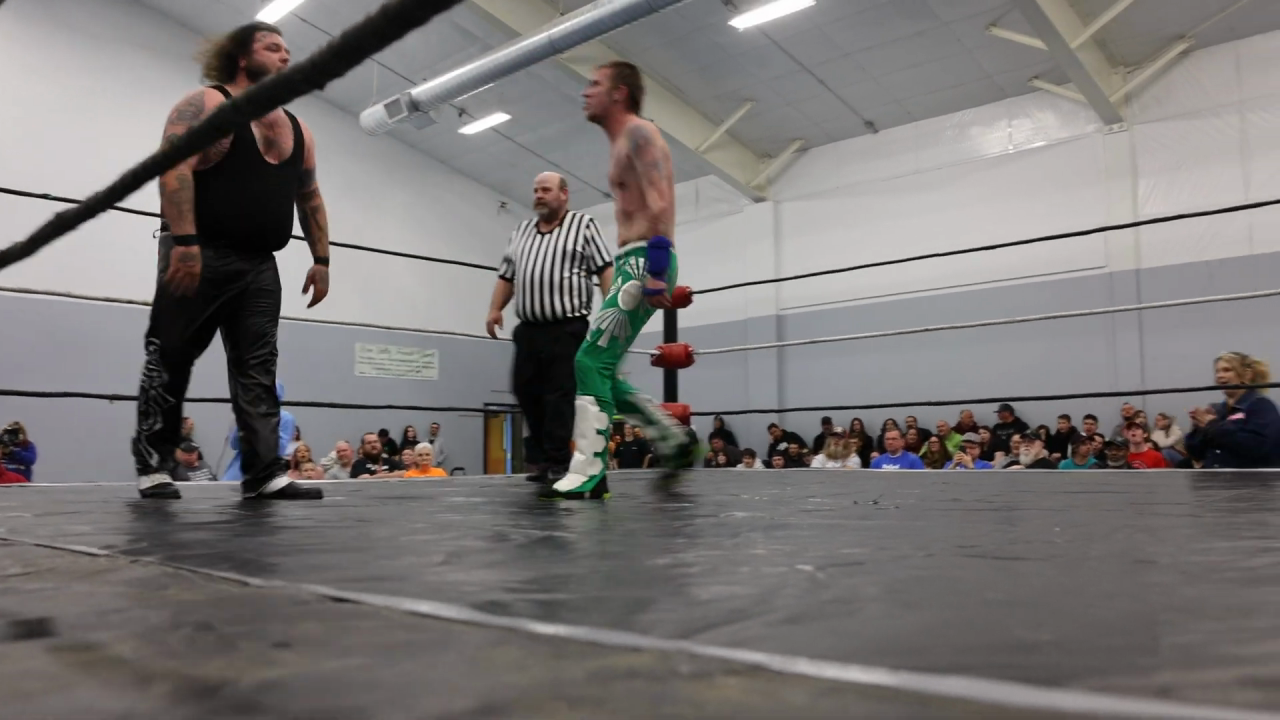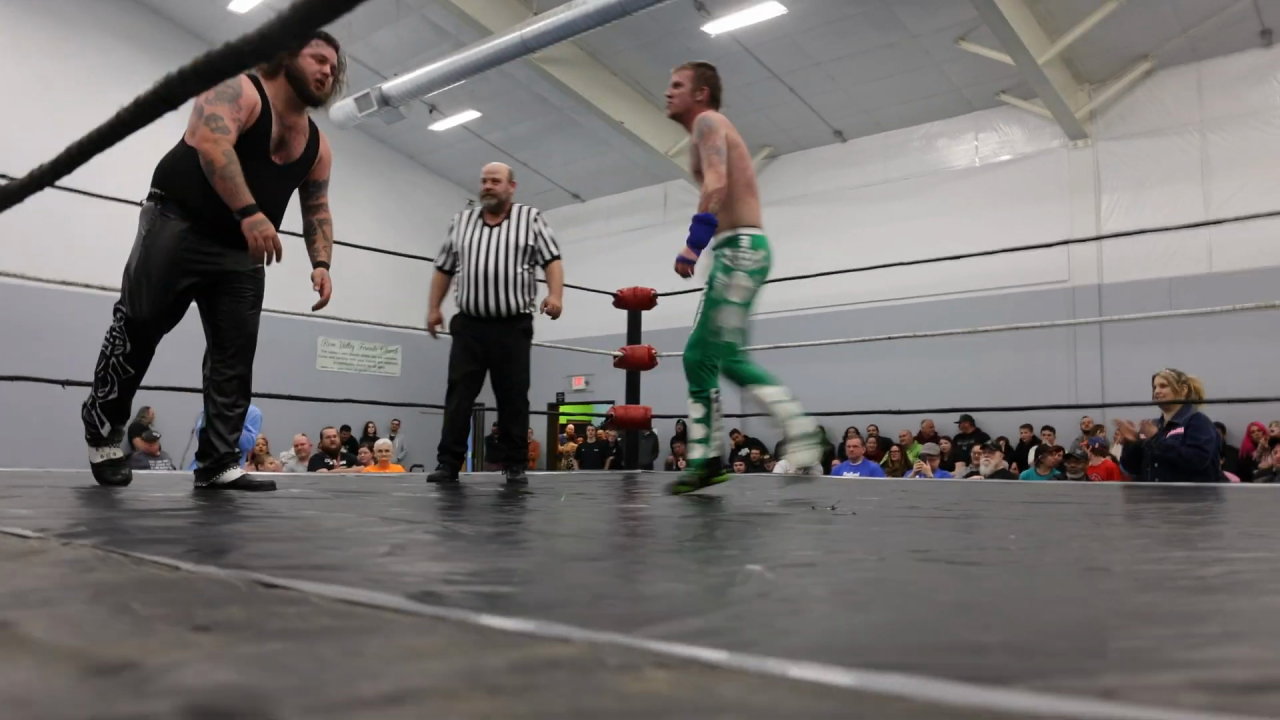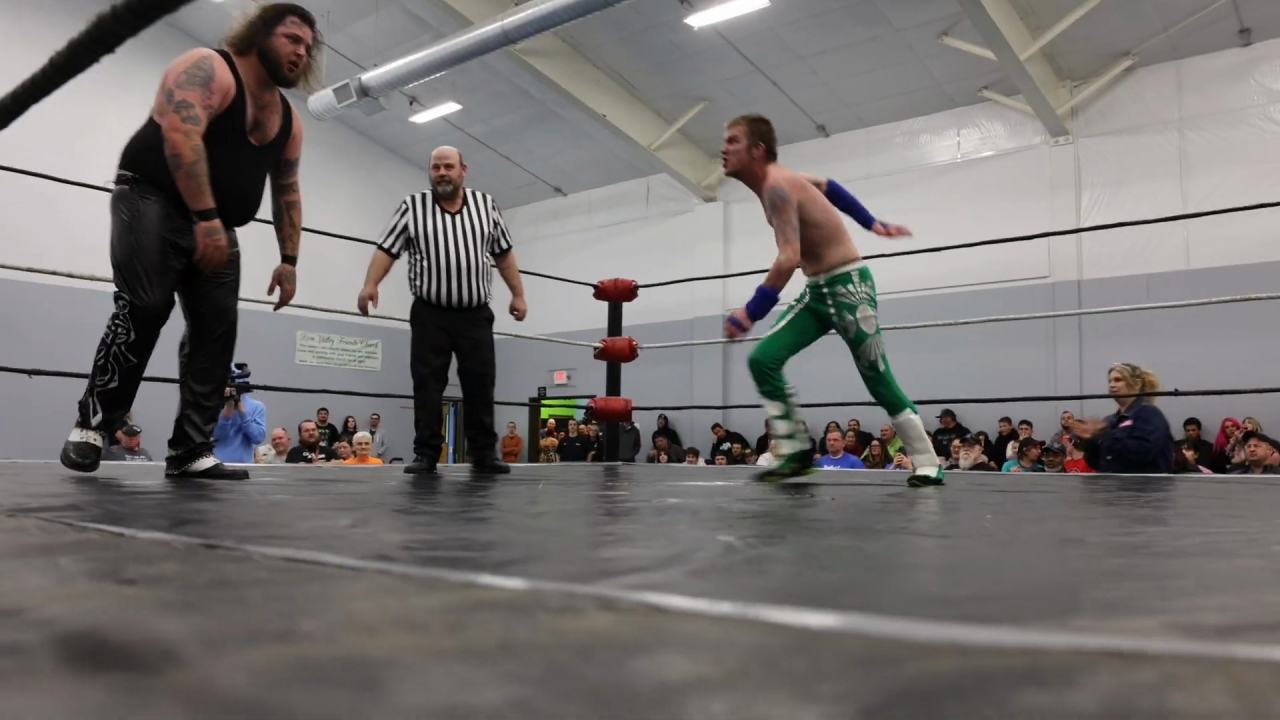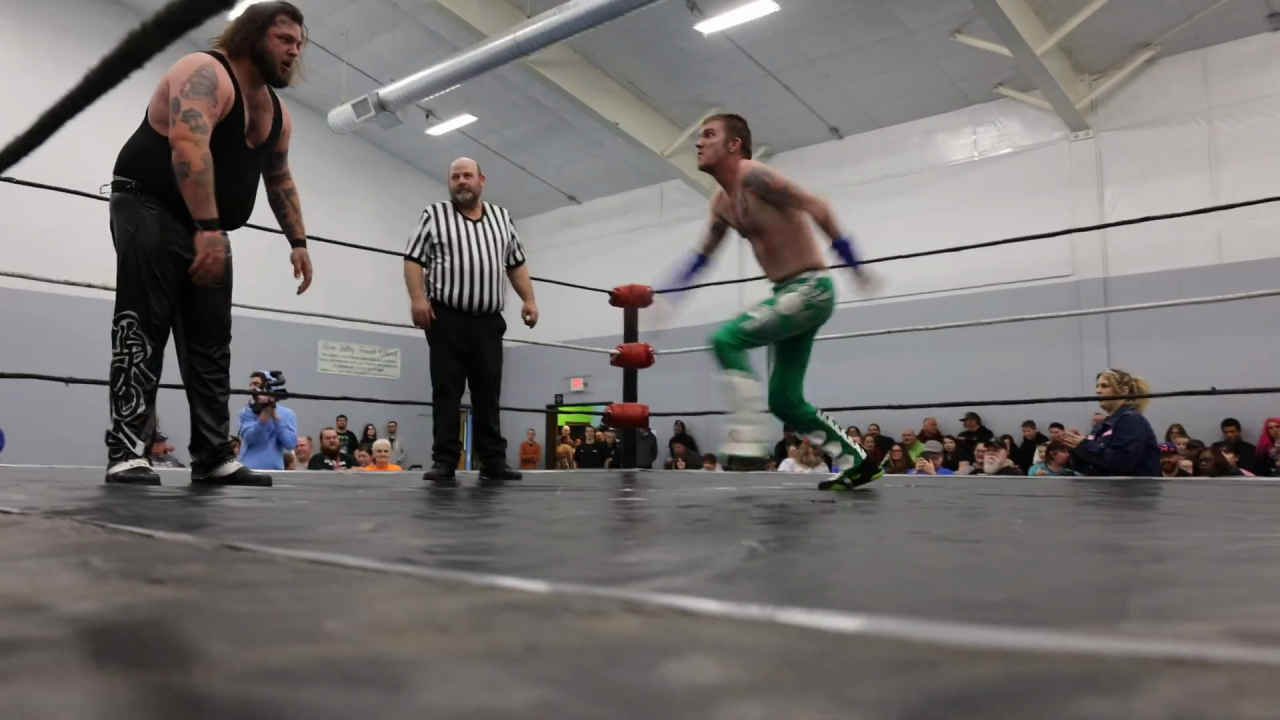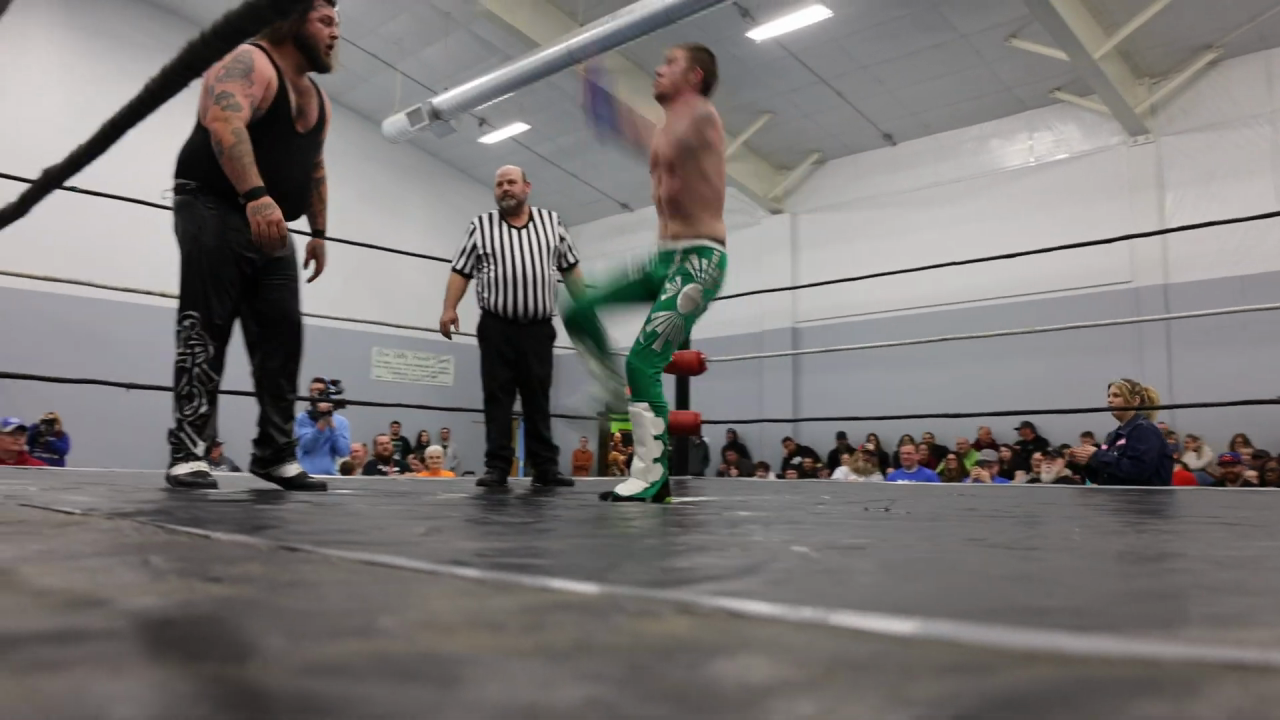
dt=0.4s
person 1, frame 1
left shoulder: (296, 130)
right shoulder: (210, 107)
left elbow: (309, 197)
right elbow: (174, 169)
left wrist: (321, 260)
right wrist: (184, 242)
left hip: (258, 263)
right hip: (199, 254)
left knee: (258, 364)
right knee: (172, 355)
left ankle: (264, 473)
right ankle: (152, 466)
person 1, frame 2
left shoulder: (316, 144)
right shoulder: (238, 91)
left elbow: (318, 210)
right elbow: (212, 144)
left wrist: (321, 264)
right wrist: (250, 213)
left hip: (240, 249)
right hip: (177, 223)
left knee: (236, 350)
right knee: (140, 324)
left ankle: (218, 462)
right ankle: (102, 431)
person 1, frame 3
left shoulder: (288, 120)
right shoulder: (208, 69)
left elbow: (287, 192)
right elbow: (181, 134)
left wrist: (288, 259)
right wrist: (206, 217)
left hip: (214, 228)
right hip: (151, 201)
left knee: (216, 333)
right knee: (142, 308)
left ankle: (191, 451)
right ankle: (93, 425)
person 1, frame 4
left shoulder: (276, 112)
right shoulder: (206, 73)
left elbow: (280, 180)
right elbow: (190, 147)
left wrist: (298, 241)
right wrist: (209, 228)
left hip: (210, 229)
right hip: (150, 210)
left knee: (210, 341)
right knee: (144, 325)
left ankle: (213, 456)
right ankle: (127, 454)
person 1, frame 5
left shoulder: (317, 98)
right shoulder: (250, 63)
left elbow: (314, 169)
right elbow: (223, 125)
left wrist: (318, 231)
right wrist: (255, 195)
left hip: (269, 228)
right hip: (216, 211)
left knee: (281, 335)
right knee: (207, 328)
left ankle: (275, 454)
right ankle: (187, 455)
person 2, frame 1
left shoulder: (639, 132)
right shoulder: (621, 143)
left elbow: (661, 205)
left wrist: (657, 272)
left hip: (644, 265)
right hip: (634, 266)
left knee: (591, 362)
right knee: (603, 371)
left ankle: (588, 474)
right ankle: (672, 444)
person 2, frame 2
left shoulder: (710, 122)
right shoulder: (710, 133)
left elbow: (715, 186)
left wrist: (691, 246)
right wrist: (704, 245)
left hip: (742, 251)
right hip: (730, 254)
left knee: (731, 357)
right knee: (697, 357)
left ankle: (803, 439)
right ankle: (705, 458)
person 2, frame 3
left shoulder: (776, 187)
right shoulder: (772, 181)
left elbow: (789, 259)
right elbow: (829, 187)
left wrist: (748, 314)
right wrist: (873, 224)
left hip: (849, 285)
right hip: (816, 290)
left knee: (879, 383)
right knee: (763, 360)
left ankle: (926, 461)
right ankle: (794, 451)
person 2, frame 4
left shoulder: (754, 177)
right shoulder: (723, 199)
left elbow: (818, 206)
right elbow: (705, 252)
left wrist: (853, 263)
left hip: (811, 289)
right hip: (789, 294)
left knee: (726, 340)
right knee: (785, 400)
left ankle: (750, 438)
right ankle: (854, 462)
person 2, frame 5
left shoulder: (700, 112)
right shoulder: (665, 125)
left elbow: (669, 148)
left hip: (699, 265)
right hip: (667, 259)
left knee: (643, 361)
right knee: (578, 313)
left ankle: (652, 478)
right ankle: (618, 390)
person 3, frame 1
left shoulder: (584, 225)
right shoulder: (521, 232)
left elbow: (606, 270)
right elbow: (507, 277)
right wrist: (495, 308)
left hip: (568, 327)
right hip: (529, 329)
left knee: (558, 395)
right knee: (525, 390)
left ankle: (557, 463)
right ankle: (543, 458)
person 3, frame 2
left shoulder: (530, 219)
right shoulder: (462, 221)
left elbow: (552, 261)
right elbow: (444, 268)
left wrist: (555, 294)
right wrist: (434, 307)
left hip: (513, 325)
right hip: (468, 325)
left knee: (513, 395)
right knee: (459, 390)
left ankle: (515, 464)
right ankle: (449, 462)
person 3, frame 3
left shoulder: (485, 205)
right shoulder: (412, 206)
left elbow: (504, 254)
right elbow: (386, 249)
left wrist: (518, 294)
right wrist: (370, 284)
left hip: (475, 314)
right hip: (430, 314)
left knee: (480, 382)
right knee: (427, 383)
left ankle: (484, 452)
right ankle: (426, 454)
person 3, frame 4
left shoulder: (502, 218)
right shoulder: (433, 215)
left elbow: (516, 264)
right elbow: (413, 260)
left wrist: (529, 299)
right wrist: (418, 298)
left hip: (489, 321)
right hip: (446, 319)
left knee: (488, 391)
right knee: (446, 389)
left ankle: (493, 460)
right ankle: (444, 460)
person 3, frame 5
left shoulder: (551, 222)
right shoulder: (481, 225)
left elbow: (570, 268)
right elbow: (461, 271)
right wrist: (449, 308)
left hip: (538, 328)
right hip: (496, 327)
left knee: (538, 398)
right knee: (497, 396)
left ankle: (545, 467)
right ankle: (496, 467)
